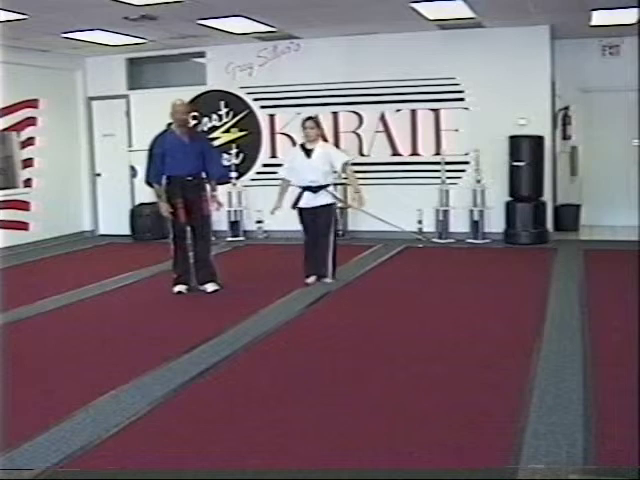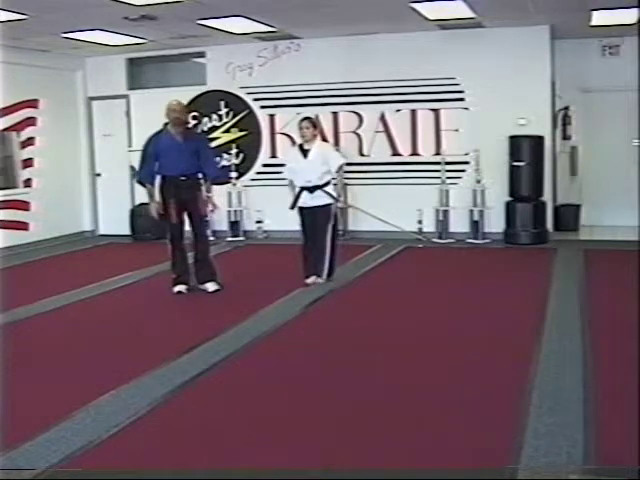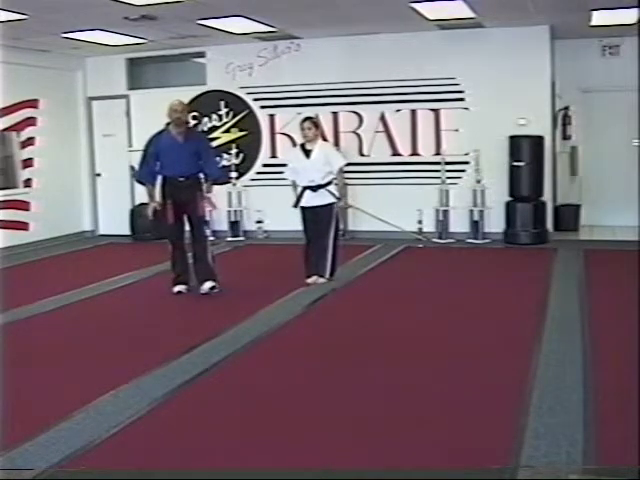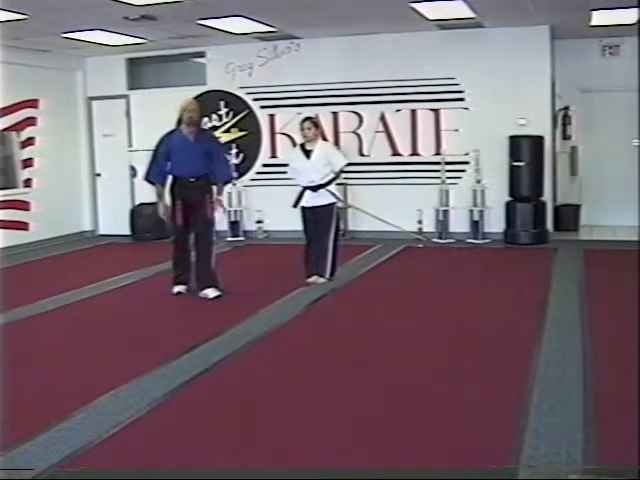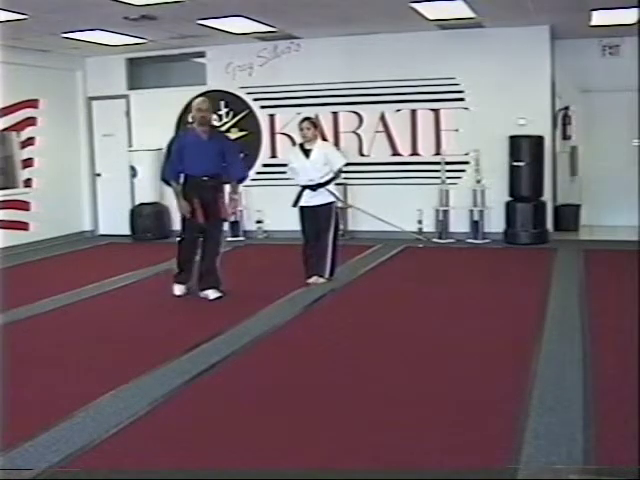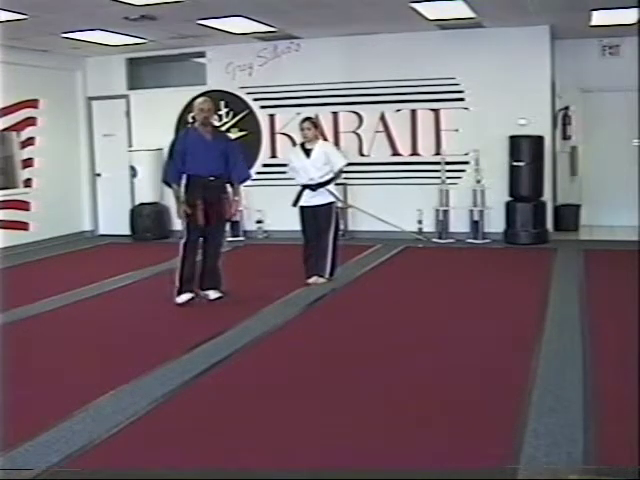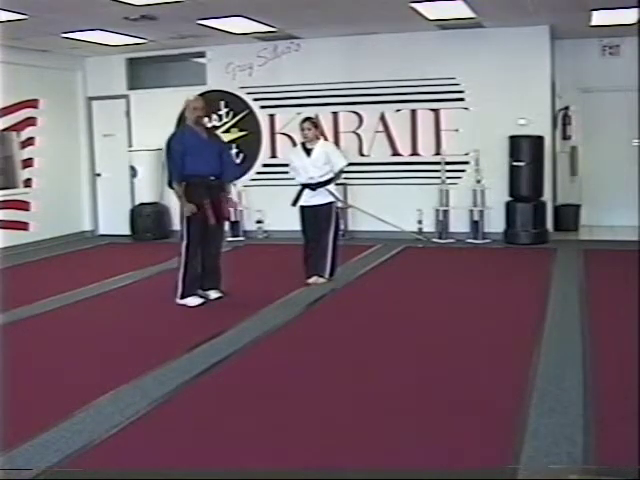
dt=0.4s
person 1, frame 1
left shoulder: (199, 139)
right shoulder: (162, 140)
left elbow: (211, 167)
right elbow: (155, 174)
left wrist: (213, 193)
right wrist: (161, 200)
left hip: (197, 187)
right hip: (175, 189)
left knee: (202, 234)
right knee: (179, 236)
left ankle: (206, 279)
right ankle: (181, 280)
person 1, frame 2
left shoulder: (196, 139)
right shoulder: (157, 140)
left elbow: (207, 167)
right elbow: (148, 172)
left wrist: (208, 194)
right wrist: (152, 200)
left hip: (193, 187)
right hip: (170, 189)
left knee: (200, 233)
right knee: (175, 236)
left ankle: (206, 278)
right ankle: (180, 280)
person 1, frame 3
left shoulder: (198, 139)
right shoulder: (158, 140)
left elbow: (209, 167)
right elbow: (149, 171)
left wrist: (208, 193)
right wrist: (152, 199)
left hip: (193, 187)
right hip: (171, 189)
left knee: (199, 233)
right knee: (175, 237)
left ankle: (206, 279)
right ankle: (180, 280)
person 1, frame 4
left shoulder: (209, 139)
right shoulder: (170, 140)
left elbow: (219, 169)
right elbow: (159, 171)
left wrist: (218, 196)
right wrist: (161, 200)
left hip: (203, 189)
right hip: (180, 190)
left knee: (205, 238)
right knee: (180, 237)
left ankle: (207, 285)
right ankle: (181, 281)
person 1, frame 5
left shoulder: (221, 139)
right shoulder: (182, 138)
left elbow: (233, 168)
right elbow: (172, 171)
left wrist: (234, 195)
right wrist: (179, 198)
left hip: (215, 190)
right hip: (192, 189)
left knee: (213, 239)
right knee: (189, 237)
left ankle: (208, 285)
right ankle: (181, 280)
person 1, frame 6
left shoulder: (223, 139)
right shoulder: (184, 138)
left elbow: (235, 169)
right elbow: (175, 172)
left wrist: (235, 197)
right wrist: (179, 201)
left hip: (219, 191)
right hip: (195, 190)
left knee: (214, 241)
right knee: (191, 240)
left ankle: (209, 286)
right ankle: (184, 289)
person 1, frame 7
left shoulder: (213, 138)
right shoulder: (179, 137)
left elbow: (226, 167)
right elbow: (175, 173)
left wrist: (226, 194)
right wrist: (183, 201)
left hip: (215, 191)
right hip: (194, 191)
left knee: (213, 242)
right knee: (192, 243)
left ankle: (209, 286)
right ankle: (186, 292)
person 2, frame 1
left shoulder: (328, 149)
right shoulder: (295, 152)
left elbow: (347, 169)
right elbow: (286, 178)
left wrist: (356, 191)
right wrist: (279, 201)
left hip: (324, 198)
right hip: (304, 199)
left knee: (325, 237)
right knee: (310, 237)
left ankle: (325, 273)
right ankle: (311, 272)
person 2, frame 2
left shoulder: (325, 148)
right shoulder: (294, 152)
left elbow: (338, 171)
right elbow: (291, 178)
left wrist: (338, 197)
right wrist: (295, 197)
left hip: (323, 197)
right hip: (305, 199)
left knee: (324, 236)
right knee: (309, 237)
left ankle: (323, 273)
right ankle: (311, 272)
person 2, frame 3
left shoulder: (327, 148)
right shoulder: (296, 152)
left elbow: (339, 173)
right elbow: (293, 179)
left wrist: (341, 197)
right wrist: (297, 198)
left hip: (326, 197)
right hip: (307, 198)
left knee: (326, 236)
right knee: (311, 237)
left ankle: (324, 272)
right ankle: (312, 272)
person 2, frame 4
left shoulder: (327, 148)
right shoulder: (296, 152)
left elbow: (339, 169)
left wrist: (326, 183)
right wrist: (307, 184)
left hip: (326, 197)
right hip: (307, 198)
left knee: (326, 236)
right knee: (311, 236)
left ankle: (324, 272)
right ankle: (312, 272)
person 2, frame 5
left shoulder: (326, 147)
right shoulder: (295, 152)
left elbow: (338, 169)
left wrist: (325, 182)
right wrist: (305, 183)
left hip: (325, 196)
right hip: (306, 197)
left knee: (325, 236)
right knee: (309, 237)
left ankle: (323, 272)
right ankle: (312, 272)
person 2, frame 6
left shoulder: (327, 147)
right shoulder: (296, 152)
left elbow: (338, 169)
left wrist: (327, 183)
right wrist: (306, 183)
left hip: (325, 196)
right hip: (306, 197)
left knee: (326, 235)
right knee: (310, 236)
left ankle: (323, 272)
right ankle: (312, 272)
person 2, frame 7
left shoulder: (327, 147)
right shoulder: (296, 152)
left elbow: (339, 169)
left wrist: (328, 183)
right wrist: (306, 183)
left hip: (325, 195)
right hip: (306, 196)
left knee: (325, 235)
right knee: (310, 237)
left ankle: (323, 272)
right ankle: (312, 272)
